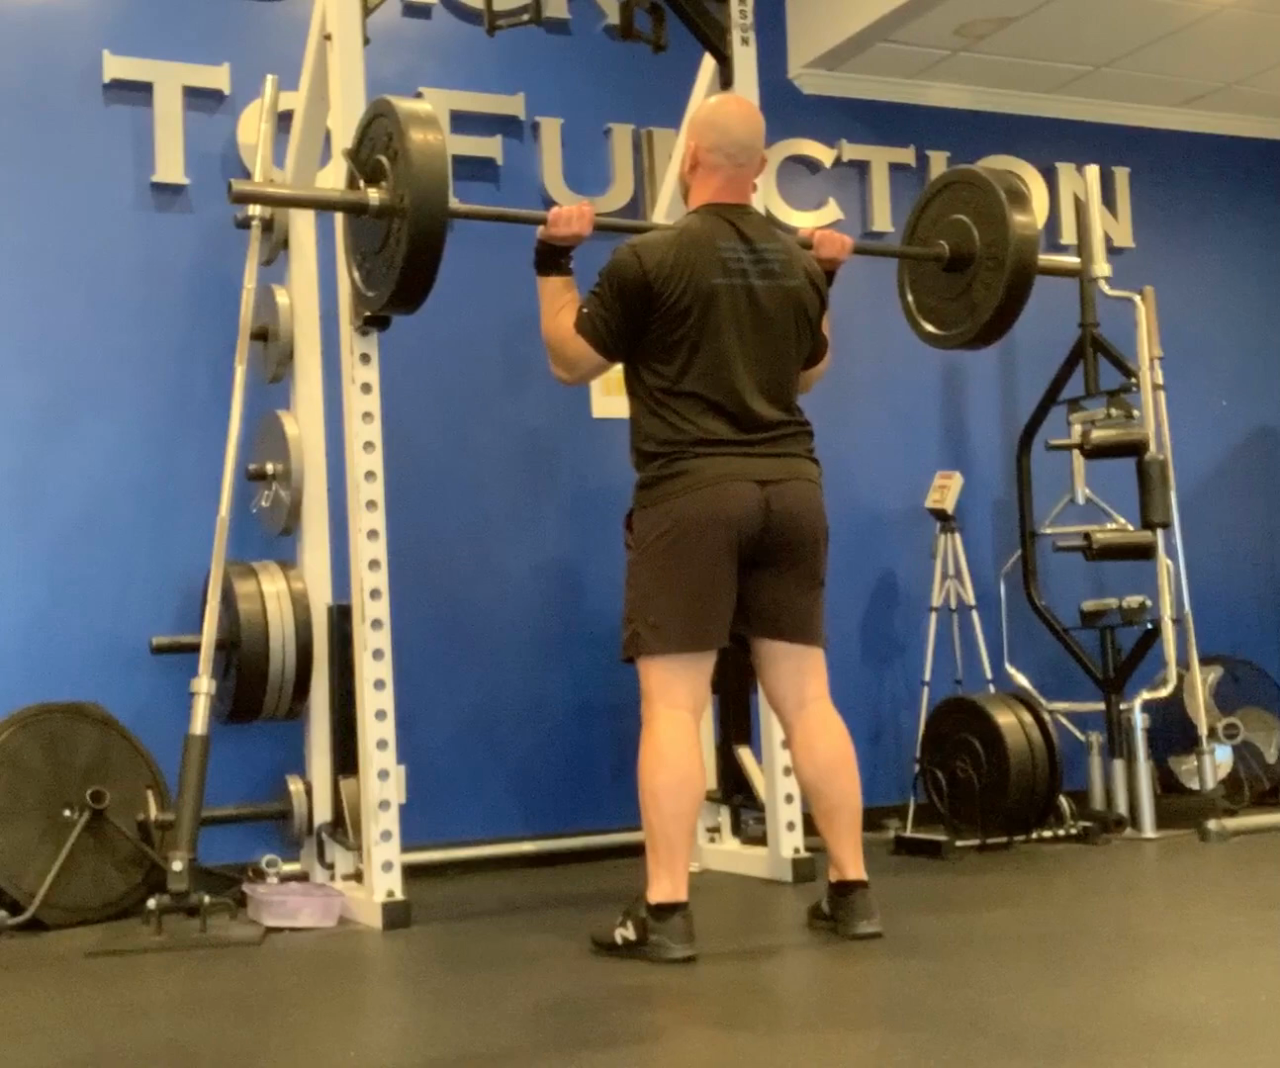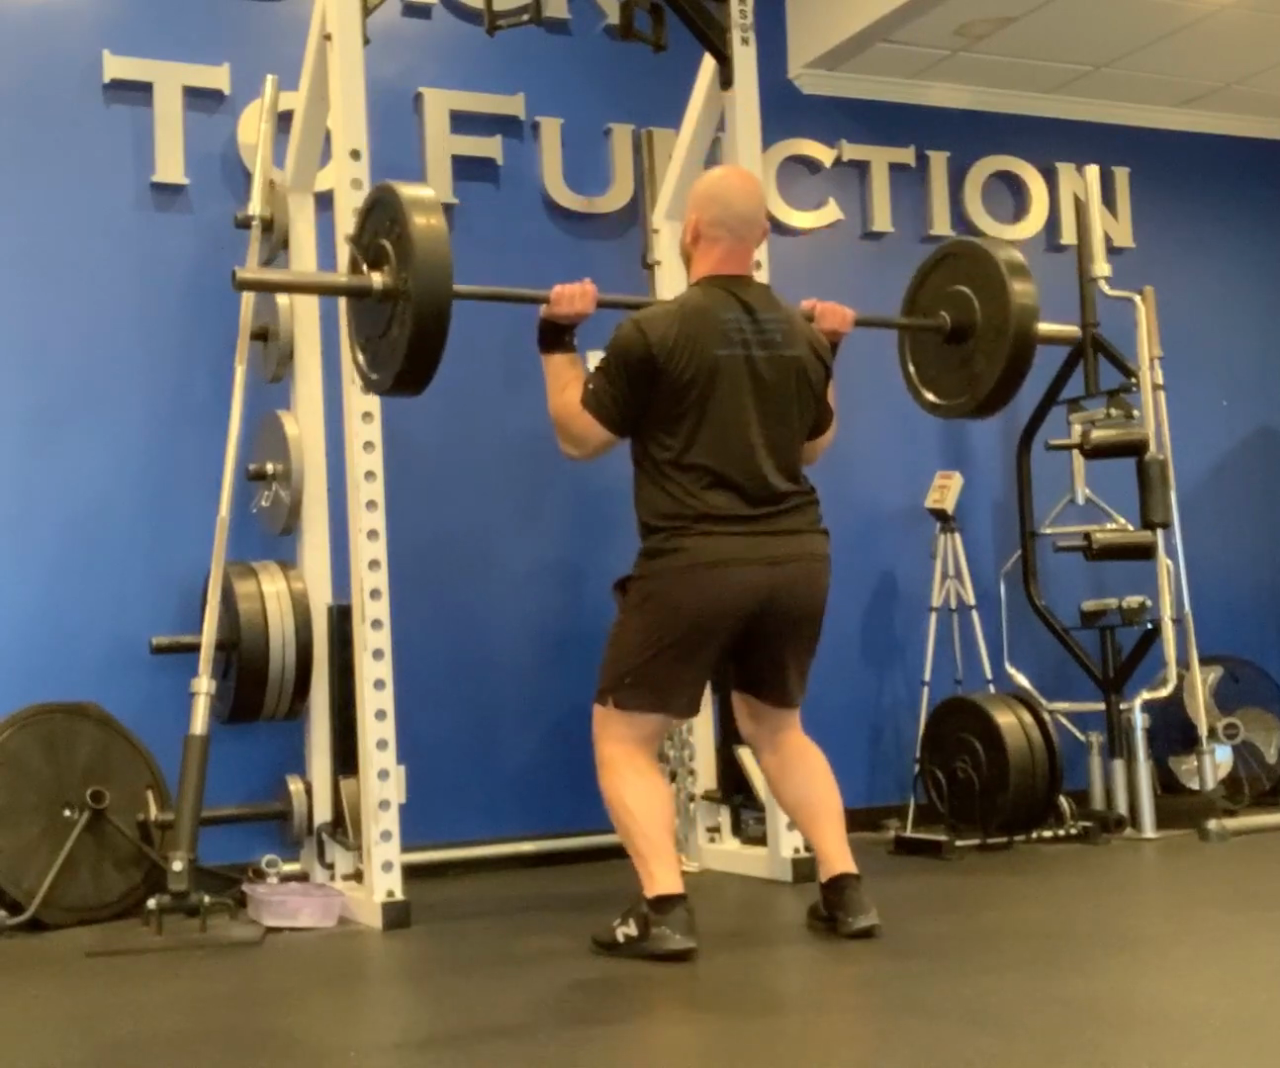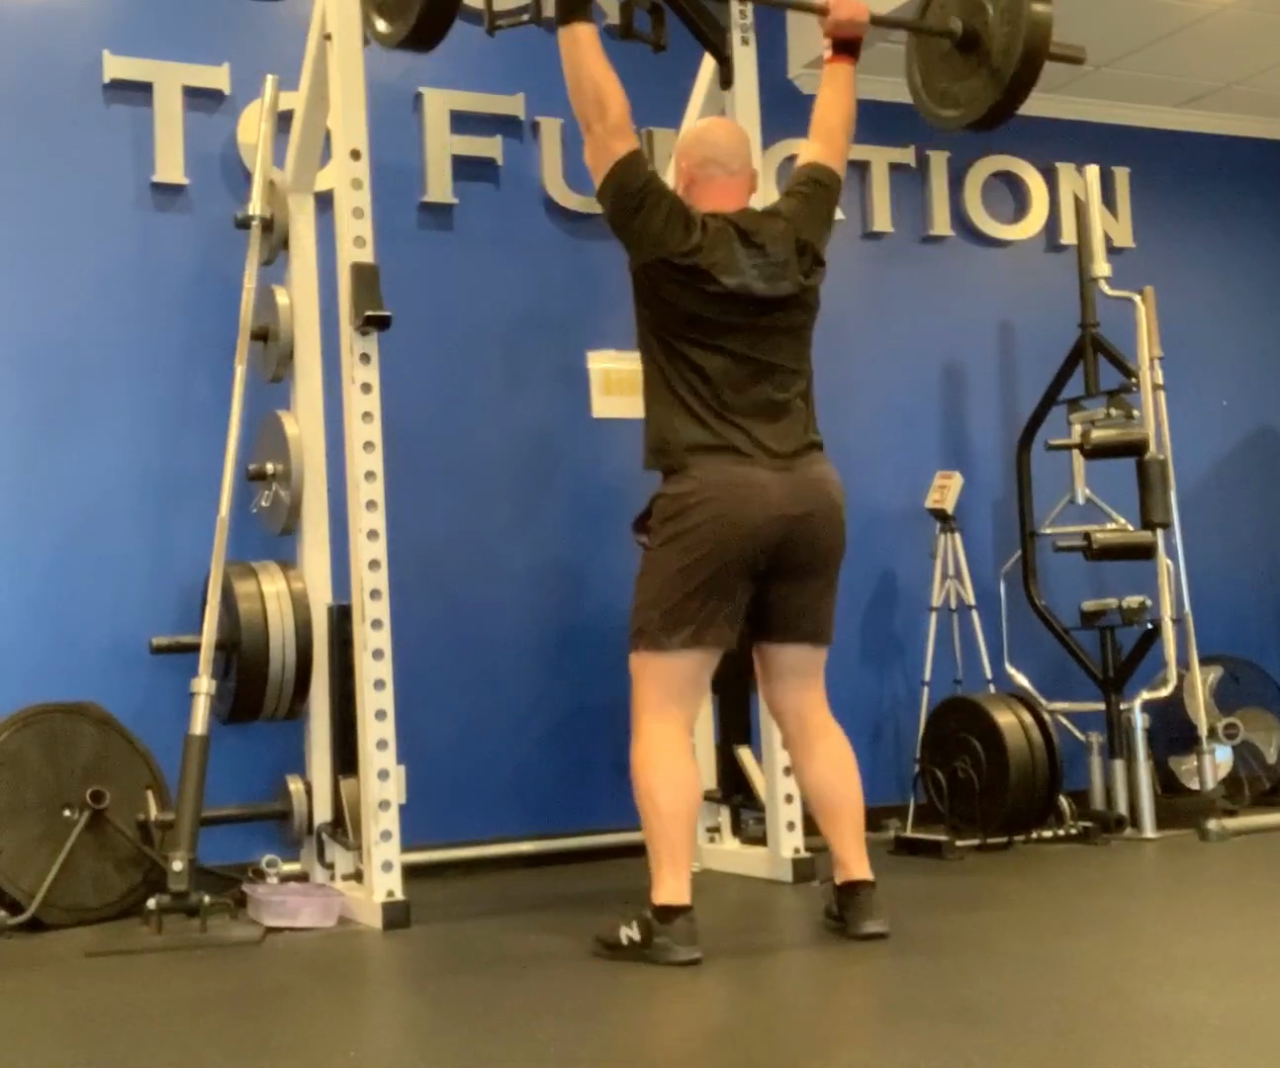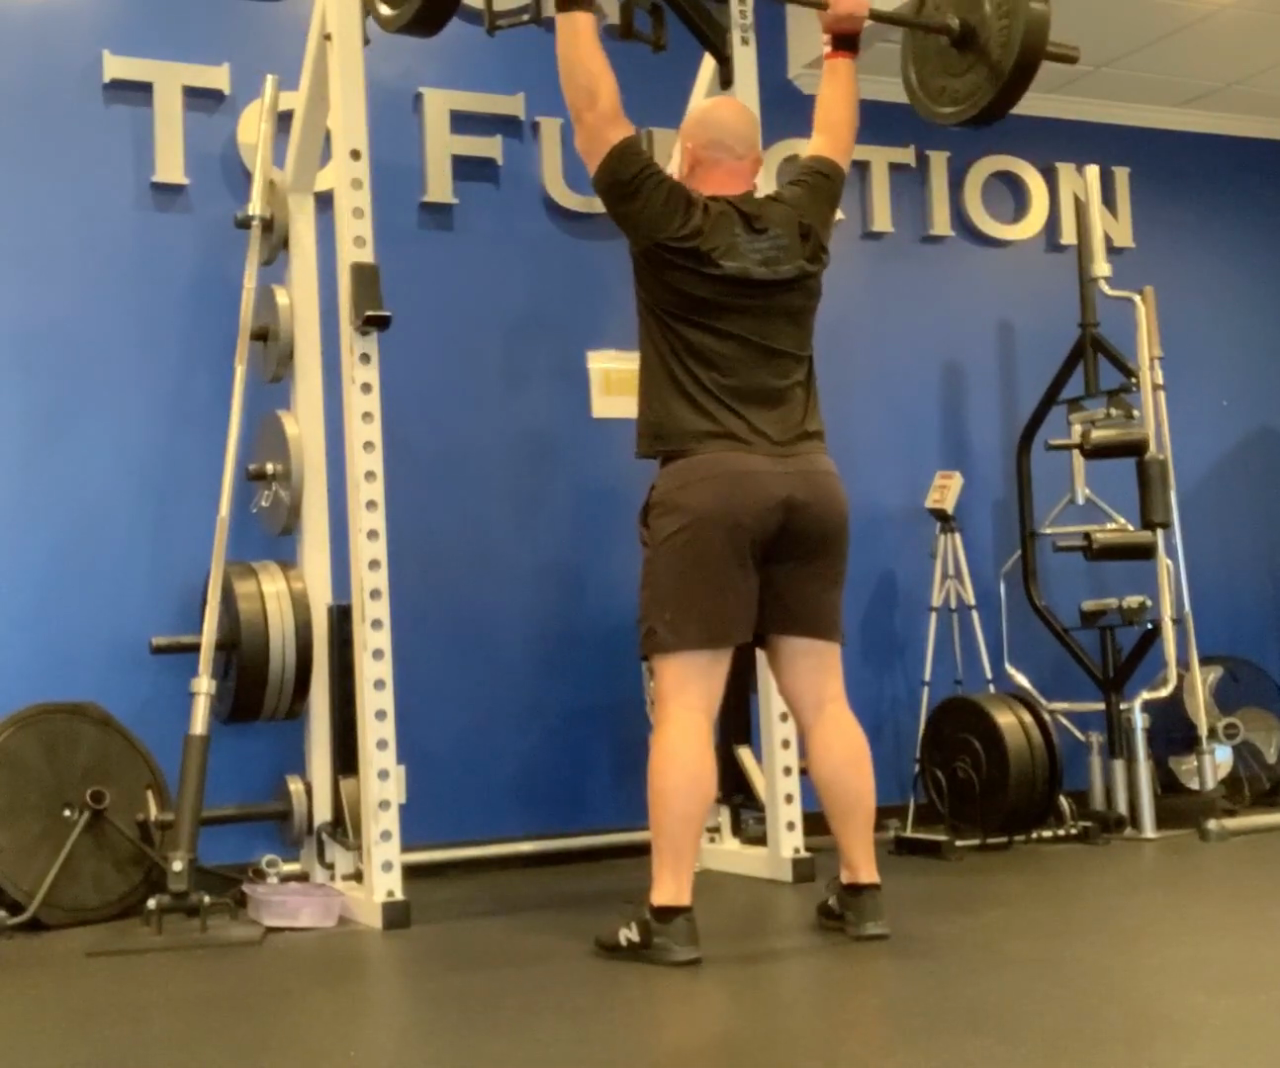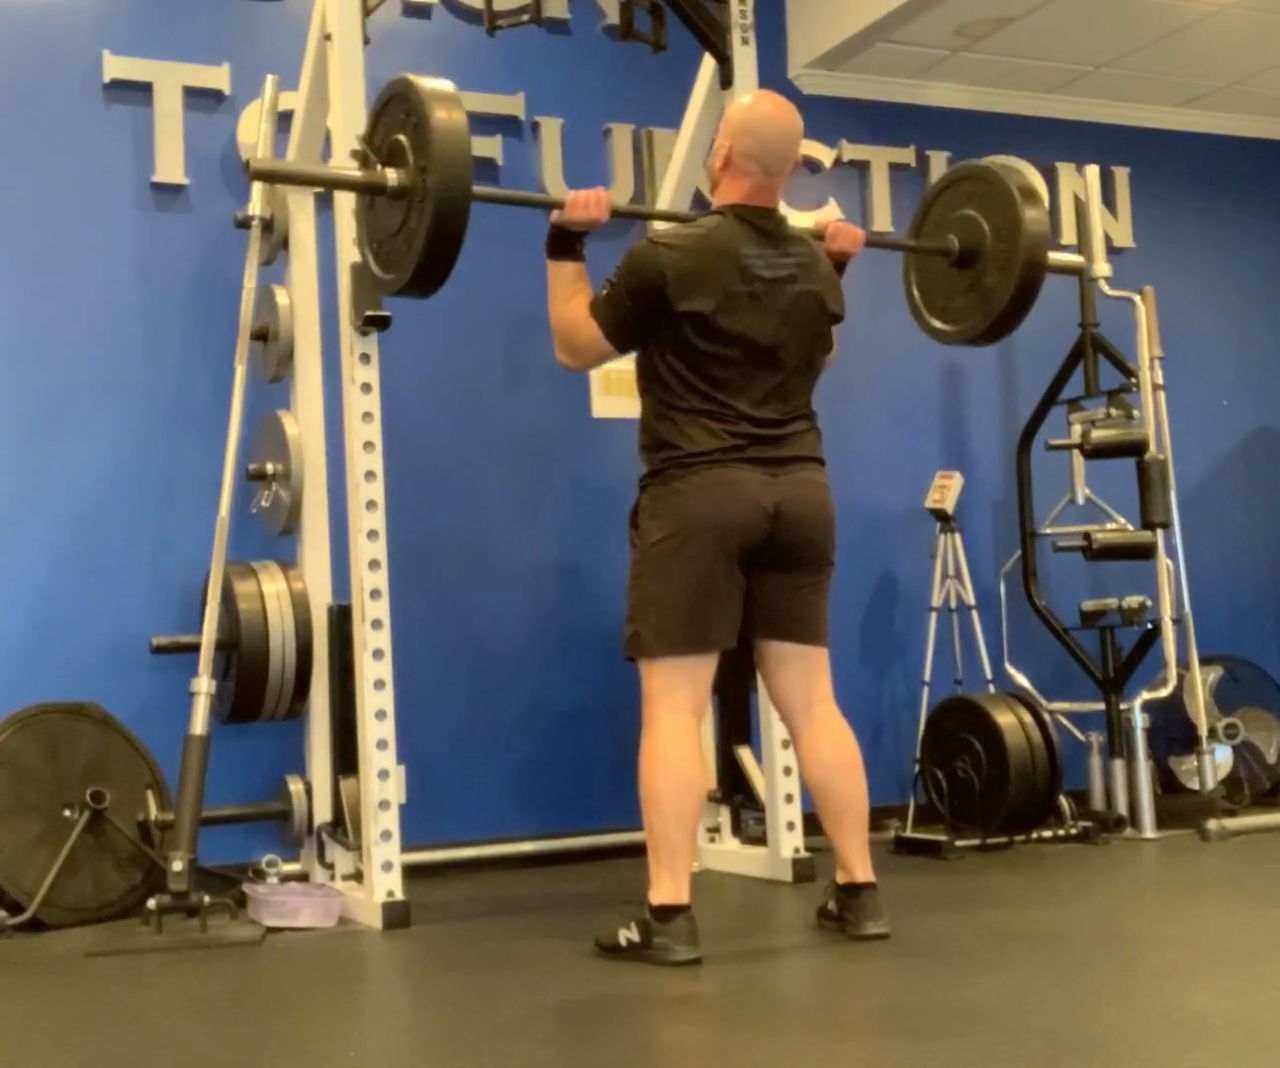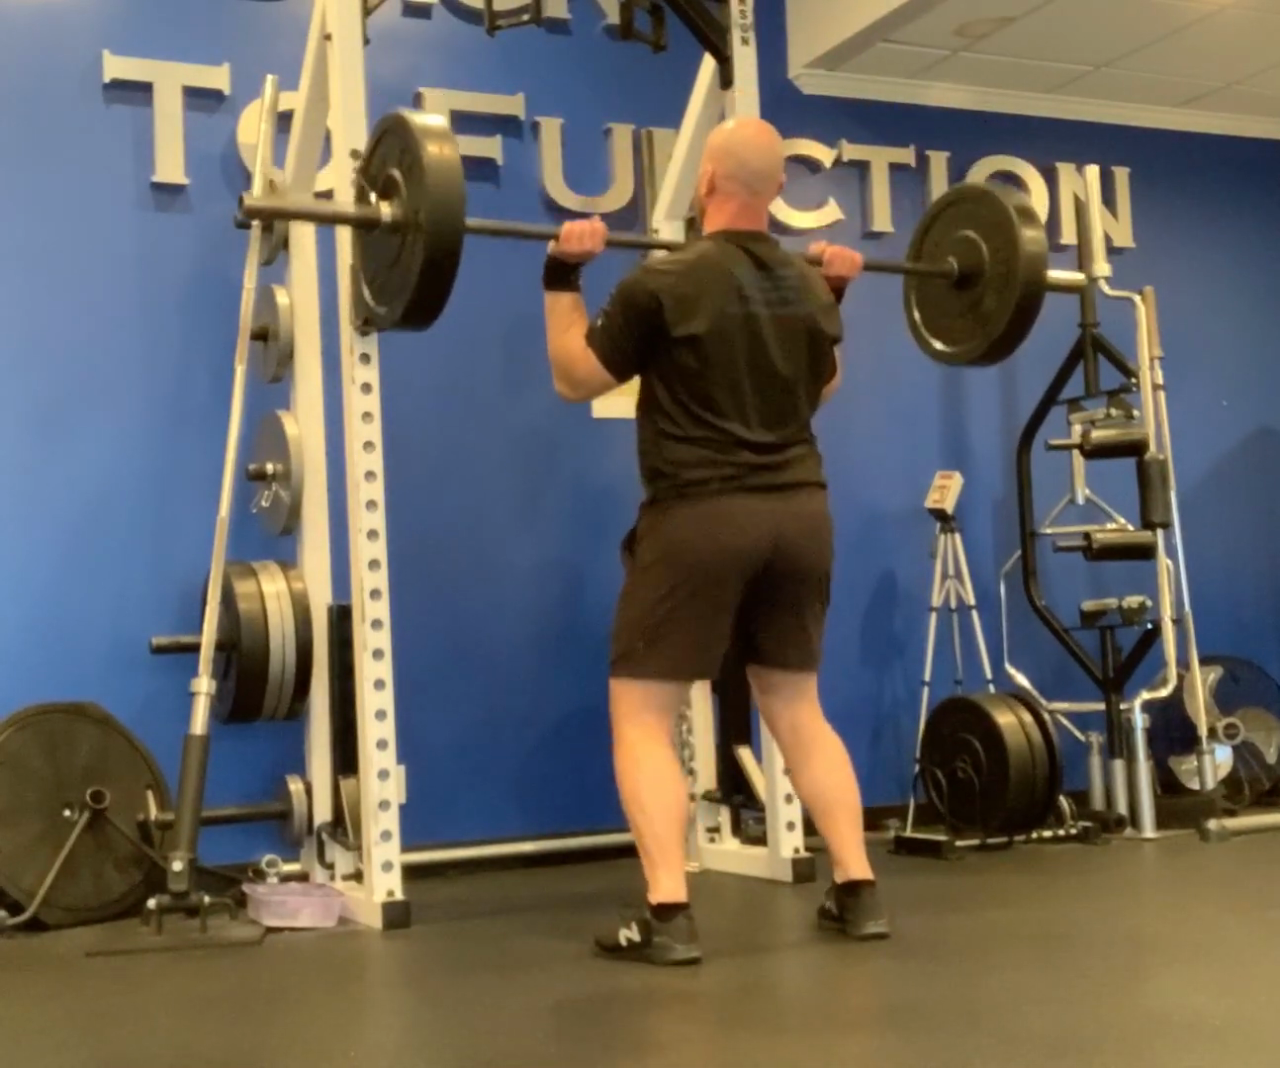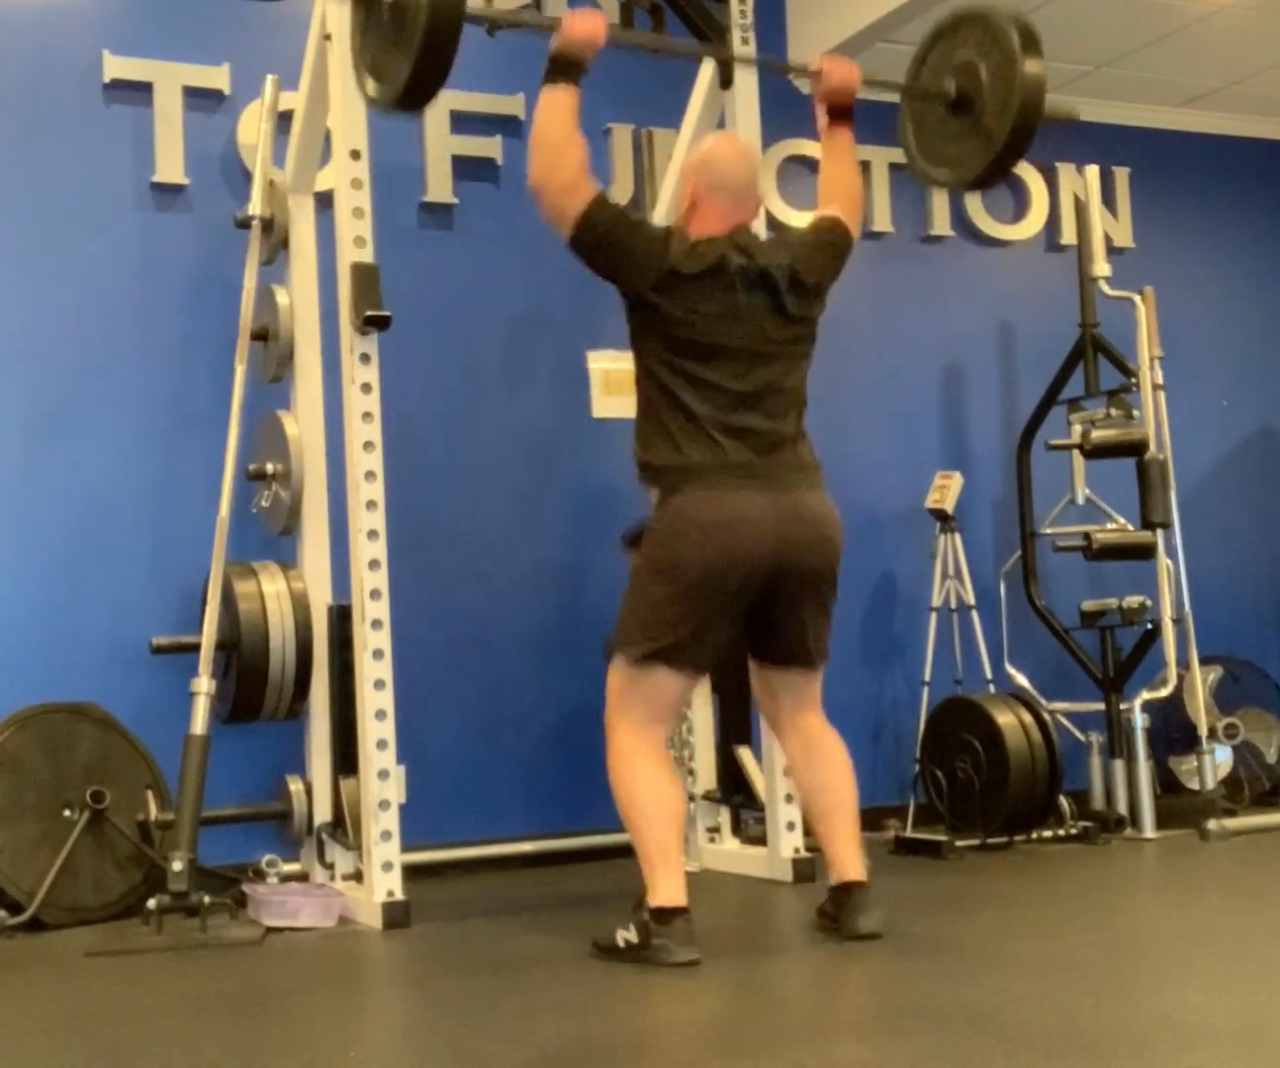
dt=0.7s
person 1, frame 1
left shoulder: (651, 257)
right shoulder: (798, 262)
left elbow: (571, 359)
left wrist: (555, 258)
left hip: (692, 495)
right hip: (793, 489)
left knee: (673, 704)
right knee: (806, 699)
left ankle: (665, 913)
right ankle: (851, 890)
person 1, frame 2
left shoulder: (655, 332)
right shoulder: (801, 335)
left elbow: (580, 436)
left wrist: (558, 338)
left hip: (696, 563)
right hip: (799, 560)
left knee: (623, 741)
right knee: (777, 730)
left ankle: (664, 908)
right ankle: (845, 888)
person 1, frame 3
left shoulder: (666, 237)
right shoulder: (798, 236)
left elbow: (604, 124)
right elbow: (829, 139)
left hip: (713, 498)
right hip: (810, 496)
left knee: (662, 710)
right knee: (804, 709)
left ankle: (670, 915)
right ankle: (857, 890)
person 1, frame 4
left shoulder: (668, 222)
right shoulder: (800, 226)
left elbow: (595, 112)
right elbow: (833, 138)
left hip: (711, 485)
right hip: (809, 482)
left knee: (685, 704)
right knee: (822, 699)
left ankle: (670, 915)
right ankle: (862, 891)
person 1, frame 5
left shoulder: (670, 254)
right shoulder: (815, 266)
left elbow: (575, 345)
left wrist: (567, 241)
left hip: (699, 494)
right hip: (799, 490)
left knee: (673, 705)
right knee: (811, 700)
left ankle: (668, 915)
right ankle: (860, 891)
person 1, frame 6
left shoulder: (665, 282)
right shoulder: (810, 288)
left elbow: (575, 376)
left wrist: (562, 274)
left hip: (700, 520)
right hip: (800, 515)
left knee: (641, 720)
right knee: (799, 715)
left ankle: (667, 912)
right ankle: (857, 888)
person 1, frame 7
left shoulder: (661, 263)
right shoulder: (800, 267)
left elbow: (558, 187)
right elbow: (846, 211)
right wrist: (840, 120)
left hip: (708, 522)
right hip: (808, 521)
left knee: (635, 729)
right knee: (797, 717)
left ankle: (666, 915)
right ankle: (852, 890)
